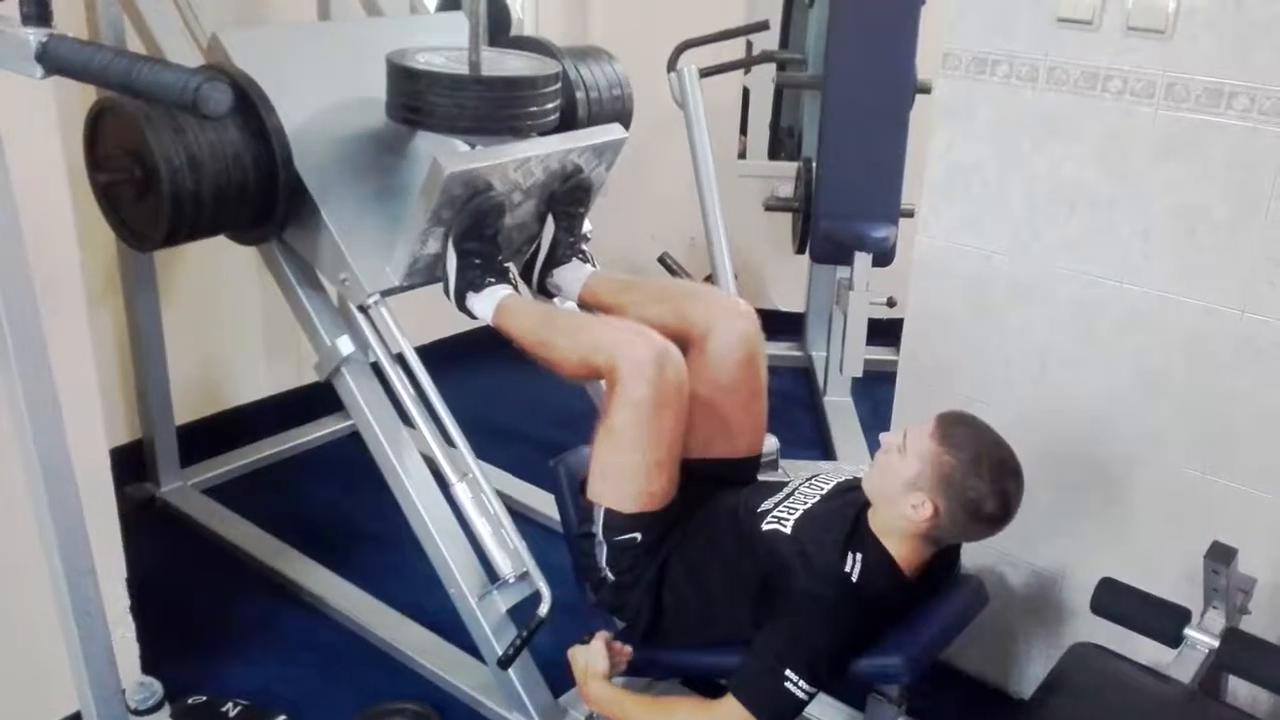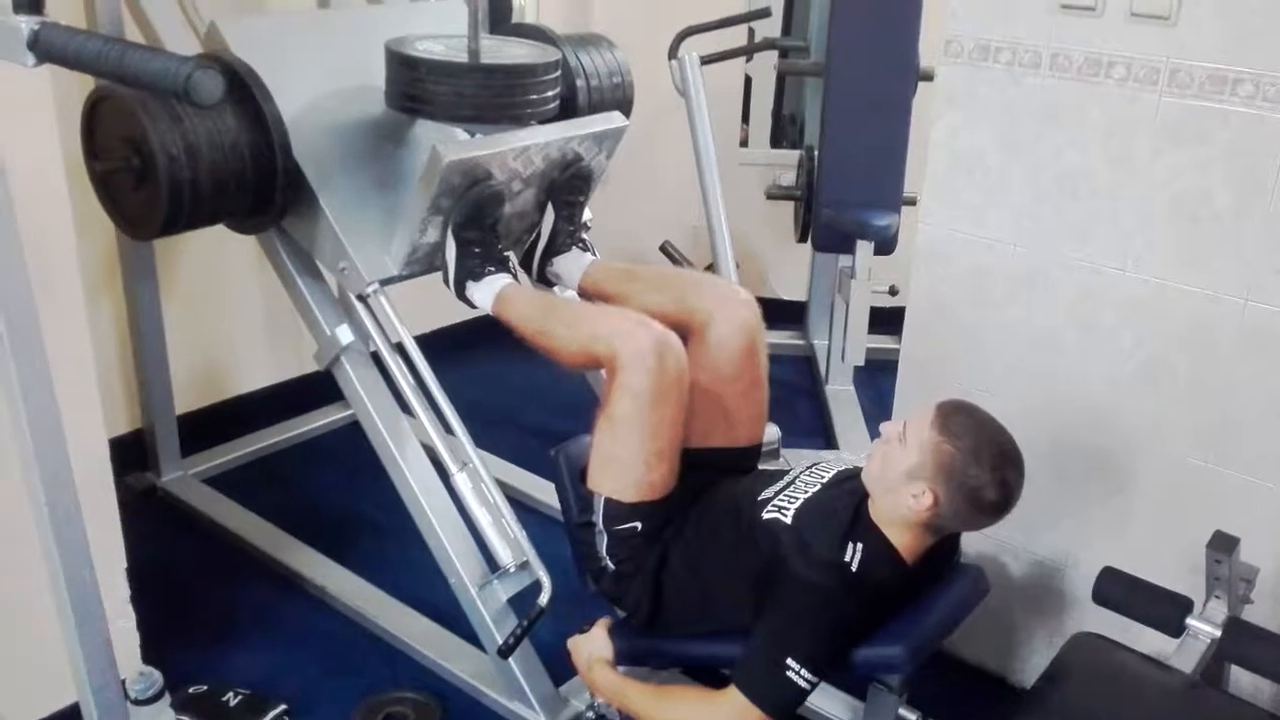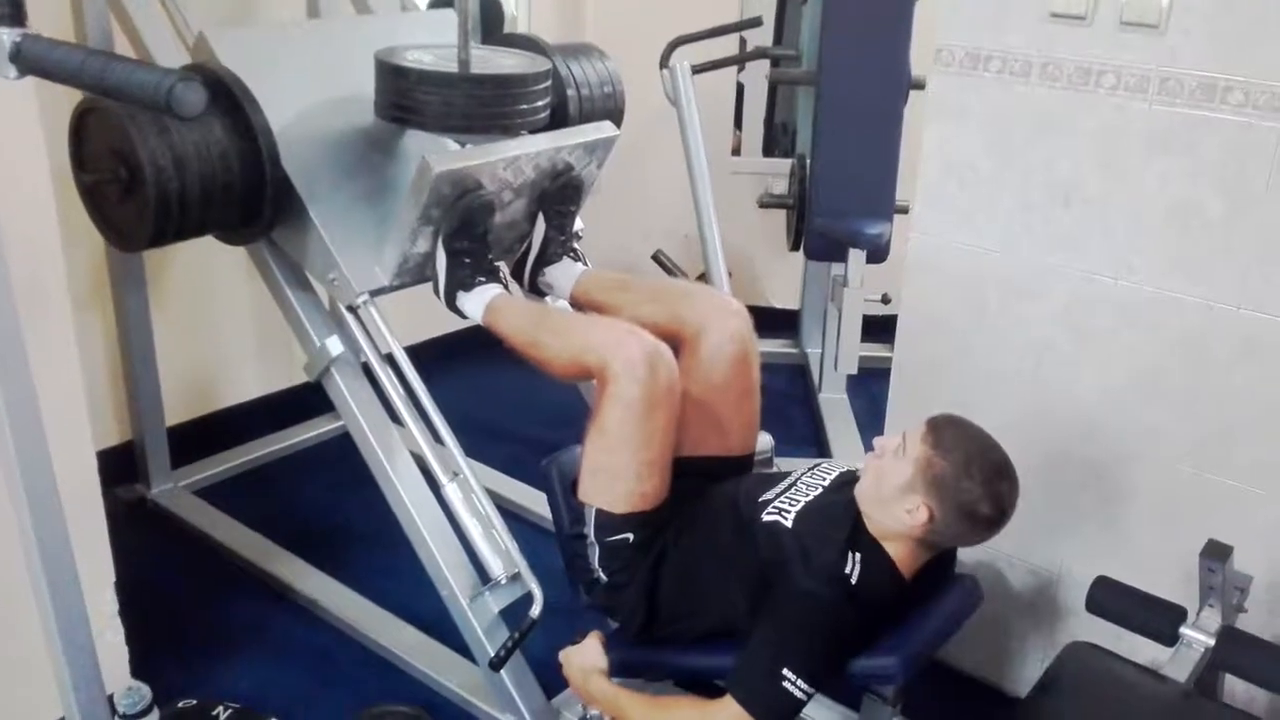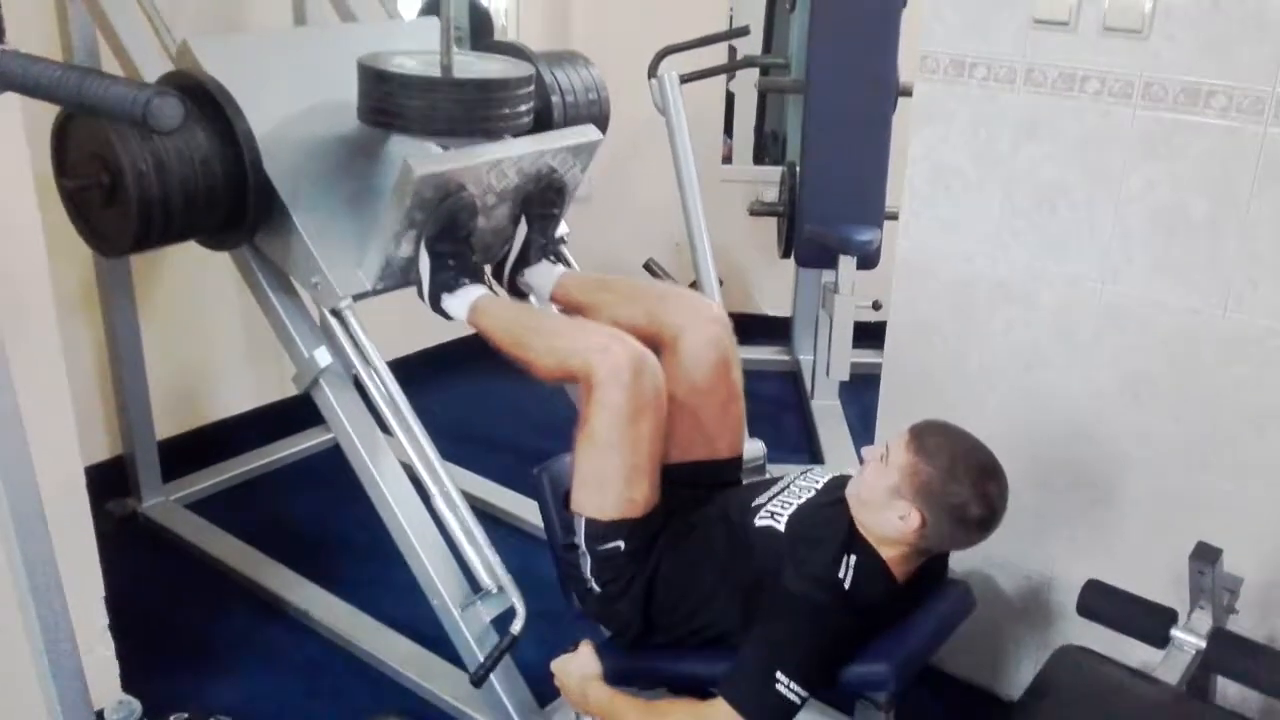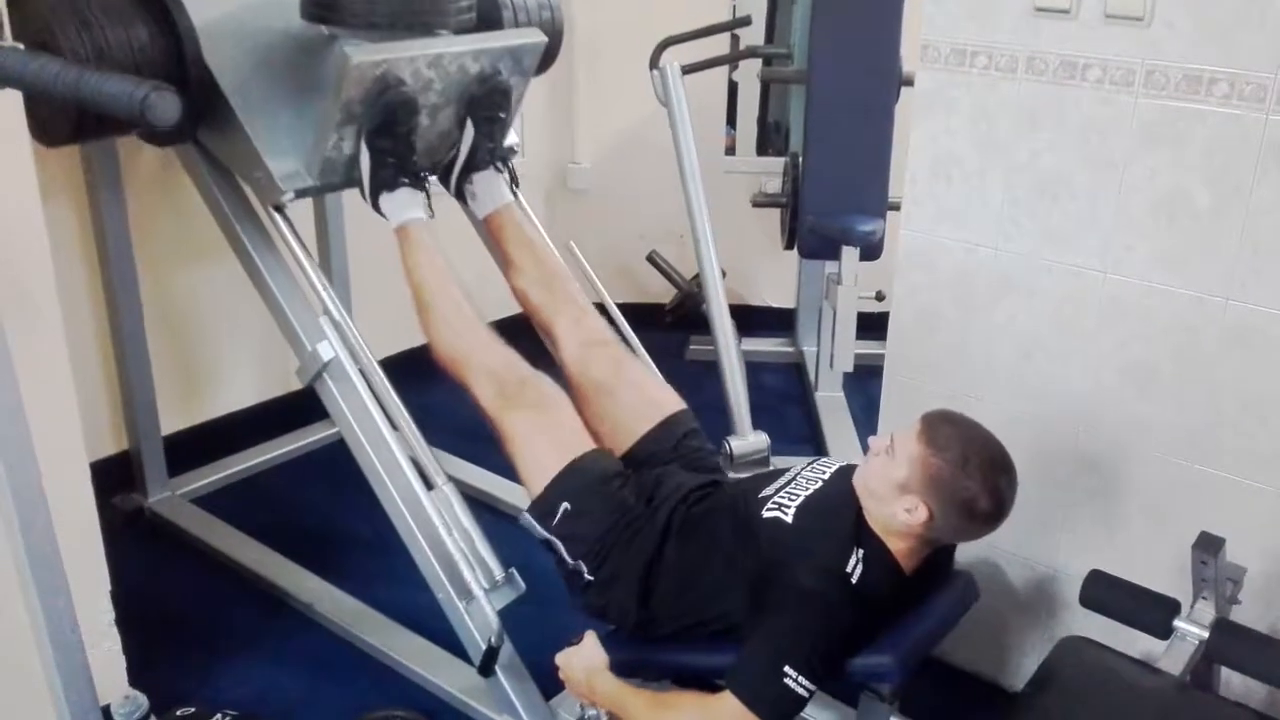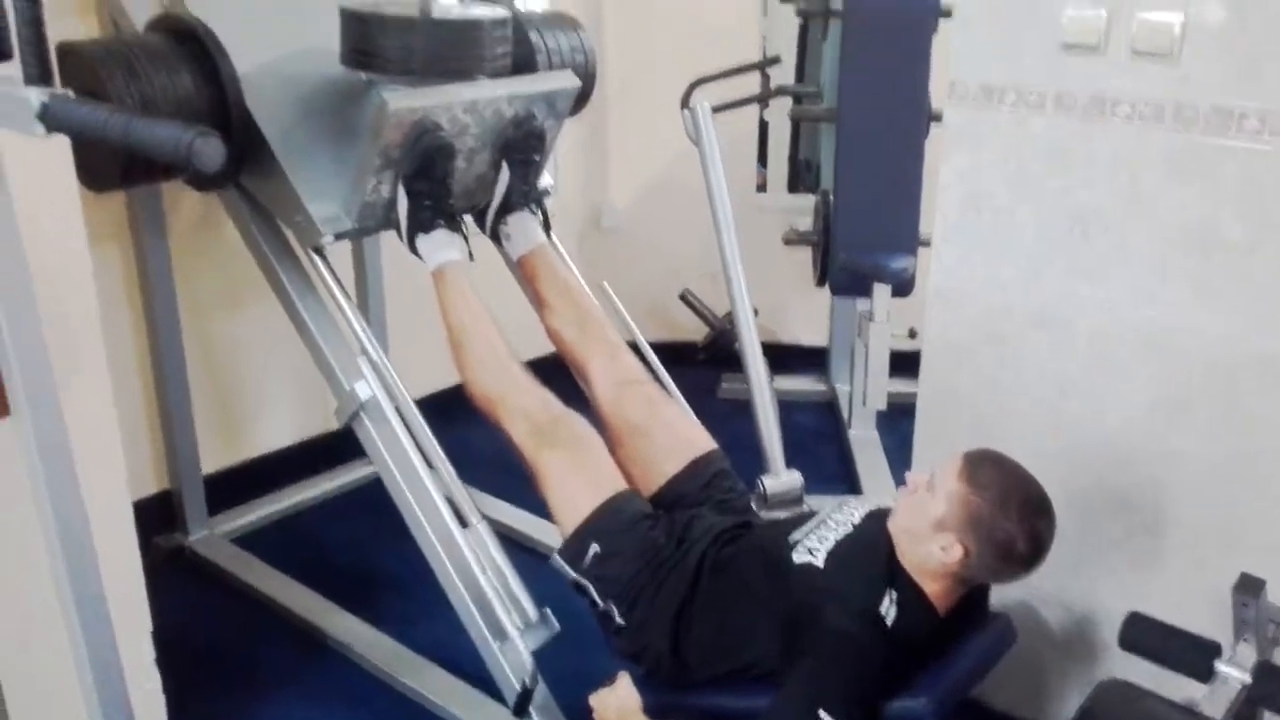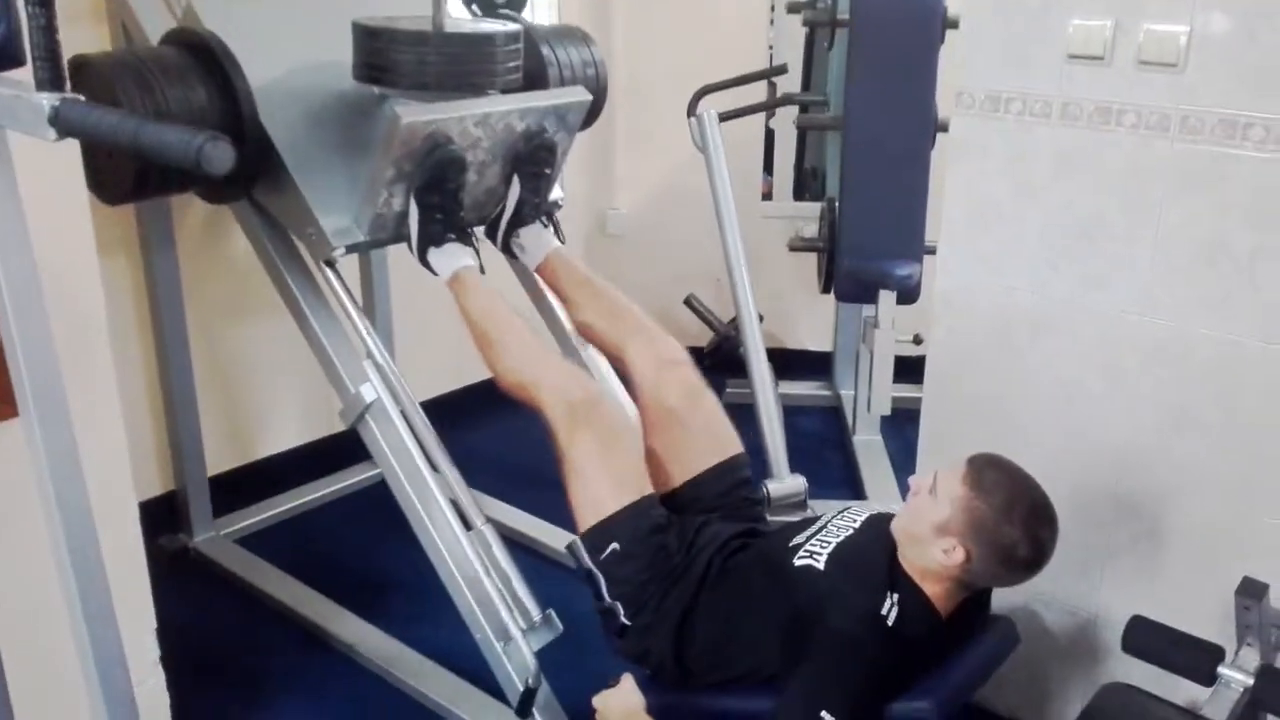
dt=0.7s
person 1, frame 1
left shoulder: (830, 599)
right shoulder: (925, 542)
left hip: (642, 574)
right hip: (718, 508)
left knee: (645, 356)
right knee: (728, 322)
left ankle: (489, 297)
right ankle: (566, 273)
person 1, frame 2
left shoulder: (832, 588)
right shoulder: (925, 532)
left hip: (642, 561)
right hip: (718, 497)
left knee: (645, 346)
right knee: (728, 311)
left ankle: (490, 285)
right ankle: (568, 262)
person 1, frame 3
left shoulder: (828, 598)
right shoulder: (916, 541)
left hip: (634, 571)
right hip: (707, 502)
left knee: (636, 356)
right knee: (721, 321)
left ankle: (480, 295)
right ankle: (558, 270)
person 1, frame 4
left shoulder: (821, 604)
right shoulder: (911, 549)
left hip: (630, 577)
right hip: (703, 512)
left knee: (620, 361)
right knee: (696, 324)
left ankle: (466, 296)
right ankle: (539, 274)
person 1, frame 5
left shoulder: (827, 594)
right shoulder: (911, 525)
left hip: (627, 557)
right hip: (696, 498)
left knee: (509, 382)
right knee: (582, 332)
left ankle: (405, 205)
right ankle: (484, 183)
person 1, frame 6
left shoulder: (861, 634)
right shoulder: (944, 574)
left hip: (661, 595)
right hip: (728, 537)
left knee: (544, 421)
right knee: (615, 372)
left ankle: (443, 248)
right ankle: (519, 225)
person 1, frame 7
left shoulder: (861, 637)
right shoulder: (948, 577)
left hip: (663, 605)
right hip: (735, 541)
left knee: (578, 400)
right knee: (658, 359)
left ankle: (454, 257)
right ankle: (528, 235)
